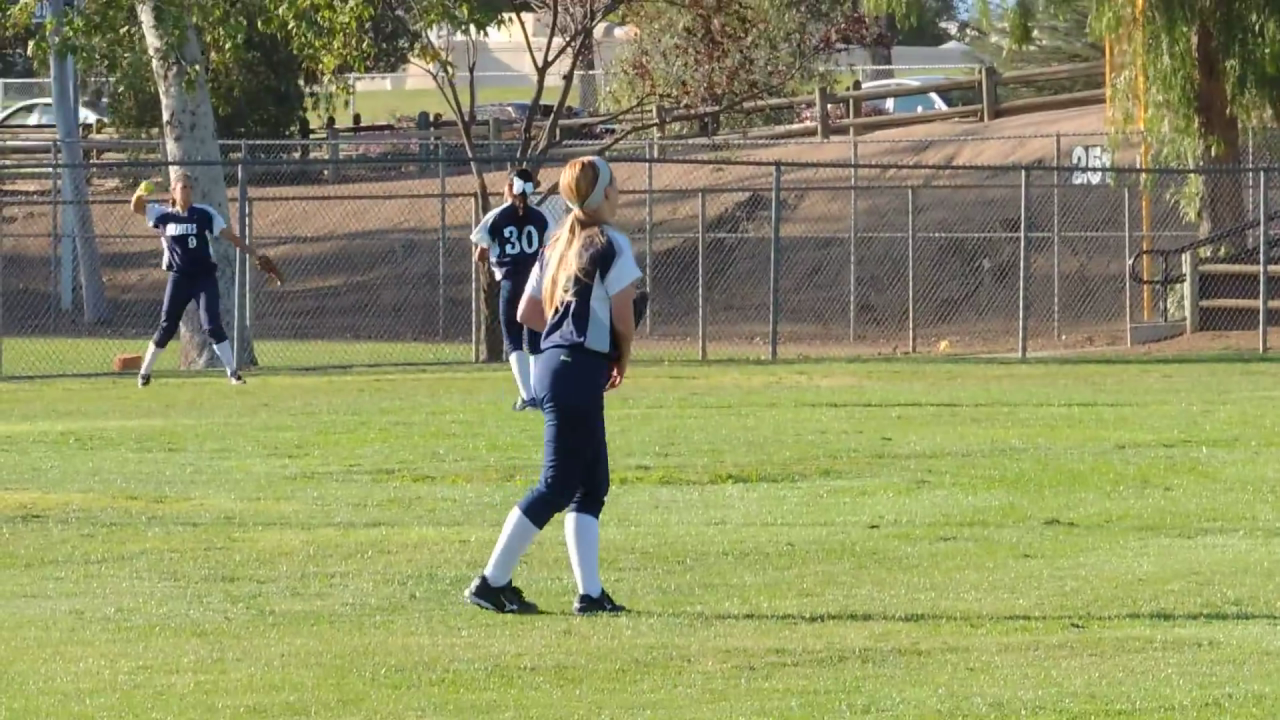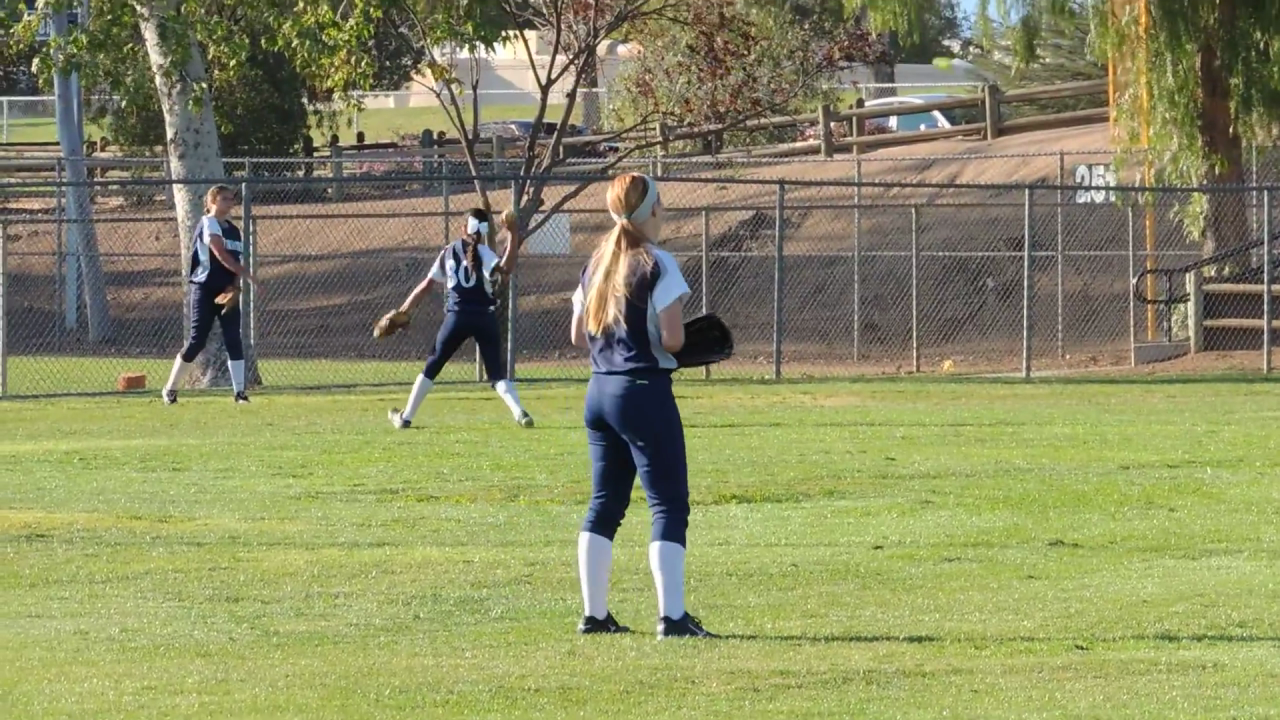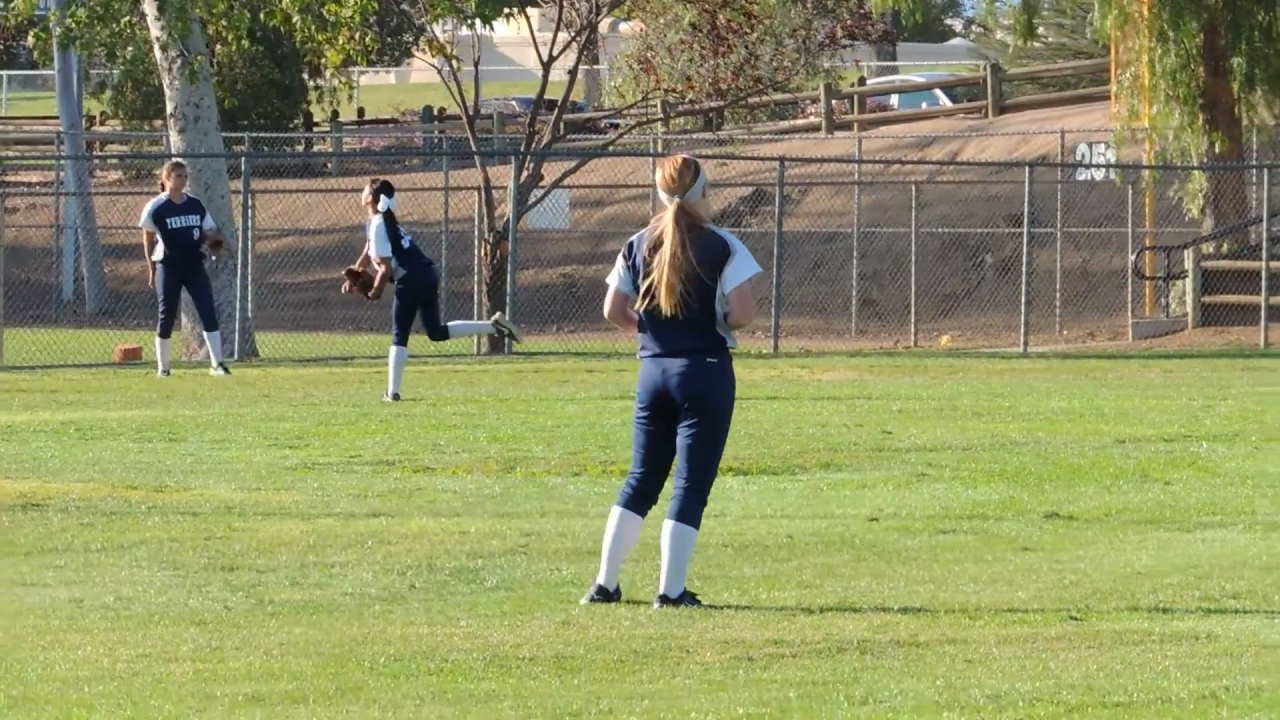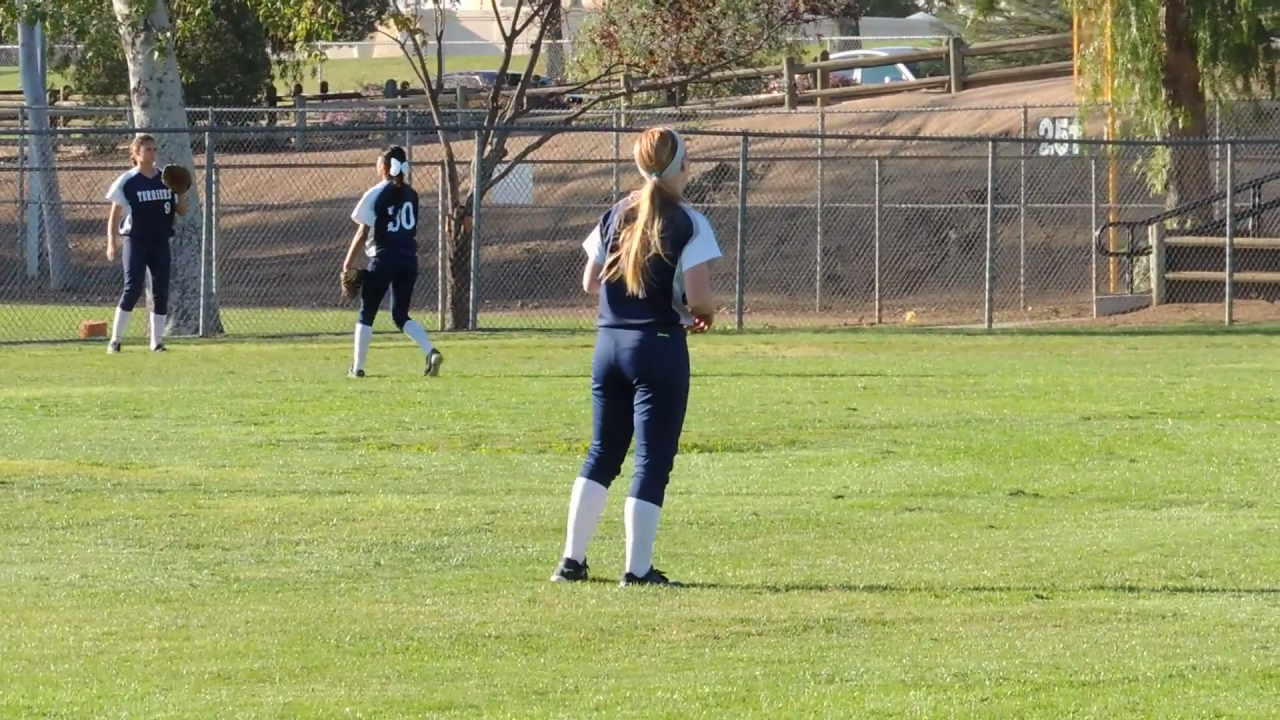
dt=0.7s
person 1, frame 1
left shoulder: (557, 243)
right shoulder: (612, 244)
left elbow: (526, 314)
right elbow: (623, 320)
right wrist: (622, 356)
left hip: (553, 366)
right hip: (579, 372)
left knee: (590, 484)
right knee: (559, 485)
left ankle: (590, 594)
right ankle: (492, 581)
person 1, frame 2
left shoulder: (596, 264)
right shoulder: (657, 264)
left elbow: (578, 335)
right elbow: (672, 337)
right wrist: (670, 344)
left hip: (599, 392)
right hip: (644, 393)
left knee: (605, 503)
right knee: (669, 505)
left ankle: (594, 614)
right ankle: (673, 617)
person 1, frame 3
left shoulder: (638, 245)
right shoulder: (721, 245)
left elbow: (613, 311)
right elbow: (743, 314)
right wrist: (716, 324)
left hip: (654, 373)
right hip: (705, 373)
left knee: (641, 479)
right knee: (691, 484)
left ankle: (604, 584)
right ankle: (671, 591)
person 1, frame 4
left shoulder: (615, 214)
right shoulder: (689, 223)
left elbow: (590, 282)
right elbow: (697, 297)
right wrist: (708, 311)
left hip: (609, 343)
right hip: (658, 348)
left knee: (603, 454)
right knee: (653, 460)
left ankle: (571, 559)
right ankle: (638, 570)
person 2, frame 1
left shoulder: (496, 217)
right shoulder: (540, 217)
left elbow: (481, 255)
left wrist: (492, 251)
left hip: (512, 283)
left knee: (513, 342)
right knee: (534, 341)
left ankle: (528, 396)
right ankle: (536, 394)
person 2, frame 2
left shoulder: (449, 250)
right shoulder: (483, 253)
left elbow: (427, 284)
right elbow: (504, 269)
left wrist: (405, 308)
right wrist: (513, 236)
left hip: (456, 317)
right hip: (485, 319)
left knee: (432, 367)
right knee: (497, 374)
left ankle: (405, 417)
right ankle: (520, 414)
person 2, frame 3
left shoulder: (378, 226)
right shoulder: (379, 221)
left elbow: (386, 269)
right elbow: (367, 255)
left wrist: (375, 291)
right wrist: (352, 278)
left hip: (411, 281)
right hip: (427, 275)
left knee: (400, 337)
right knee: (437, 332)
left ankle: (393, 392)
right ankle: (494, 325)
person 2, frame 4
left shoulder: (374, 195)
right shoulder: (411, 195)
left elbow: (363, 234)
left wrist: (348, 262)
left hip: (383, 261)
right hip: (409, 260)
left knee: (366, 314)
right knee: (402, 315)
left ankle: (357, 368)
right ankle: (430, 353)
person 3, frame 1
left shoulder: (205, 213)
right shoulder: (164, 215)
left elbow: (229, 234)
right elbow: (137, 207)
left wrist: (253, 253)
right wrist: (140, 193)
left hip: (204, 277)
right hip: (178, 278)
left knee: (212, 325)
right knee: (167, 327)
left ankle: (232, 371)
right ankle: (145, 372)
person 3, frame 2
left shoulder: (234, 231)
right shoulder: (208, 224)
right elbow: (221, 253)
left wrist: (235, 286)
right wrist: (247, 275)
left hip: (227, 292)
right hip: (204, 290)
left knee: (234, 341)
right knee: (196, 342)
left ankle: (240, 392)
right ankle: (170, 388)
person 3, frame 3
left shoulder: (196, 205)
right shoulder: (155, 207)
left elbow: (207, 234)
right elbow: (148, 240)
left wrist: (215, 239)
right wrist: (152, 270)
left hip: (194, 265)
right hip: (168, 268)
left knee: (208, 312)
right knee: (167, 317)
left ankle: (217, 362)
right ankle: (163, 367)
person 3, frame 4
left shoulder: (166, 180)
right shoulder: (126, 182)
left elbow: (182, 211)
right elbow: (115, 214)
left wrist: (180, 192)
right wrist: (112, 243)
left hip: (161, 243)
right hip: (135, 242)
left knee: (162, 292)
right knee: (132, 289)
left ankle: (157, 341)
right ankle: (115, 340)
